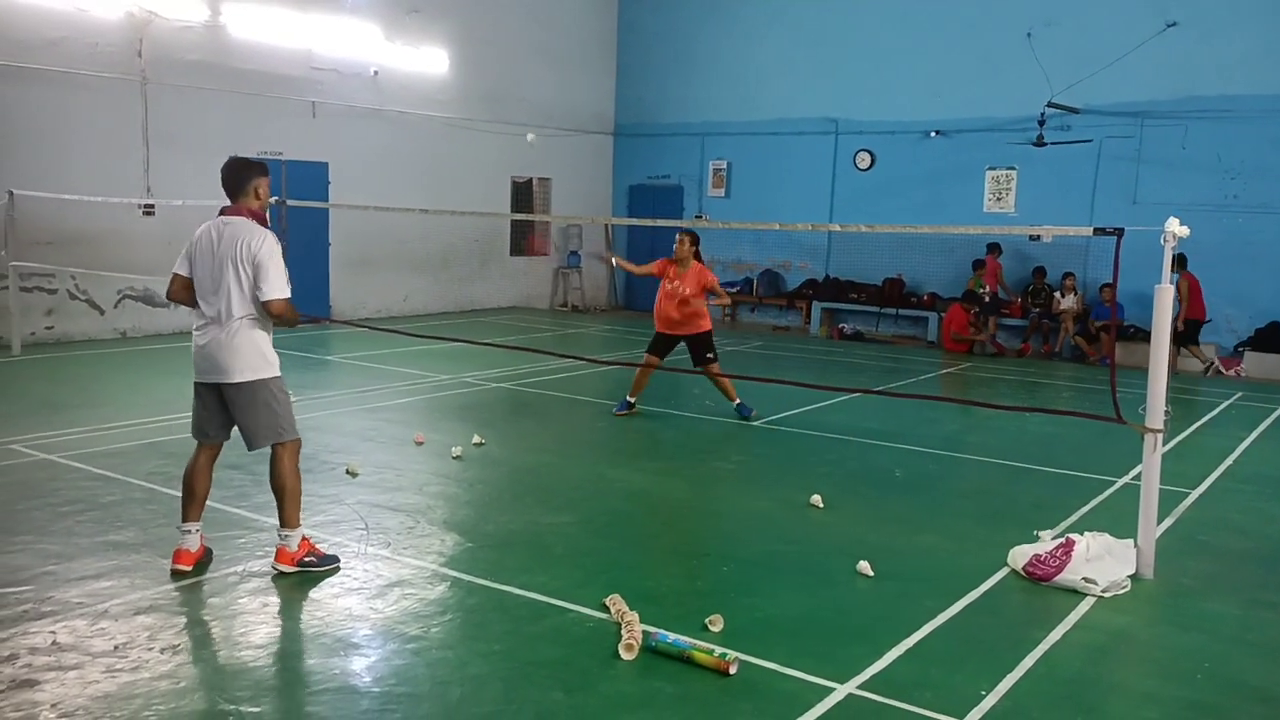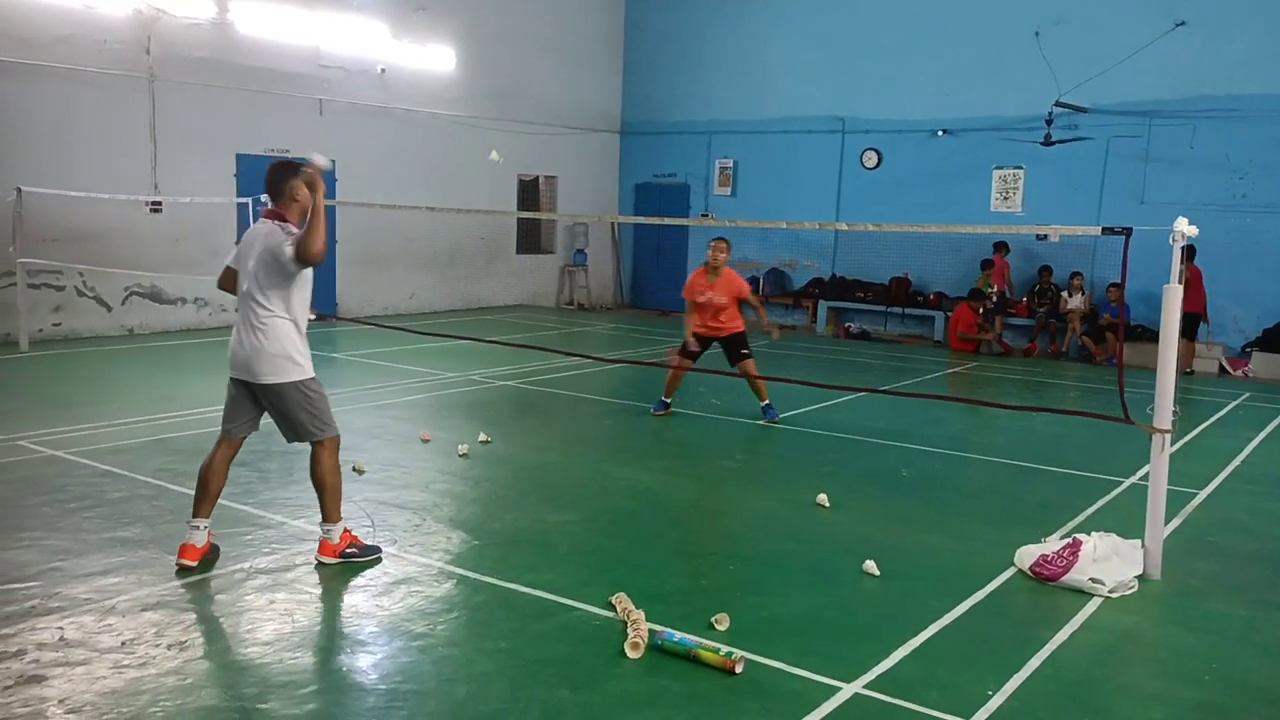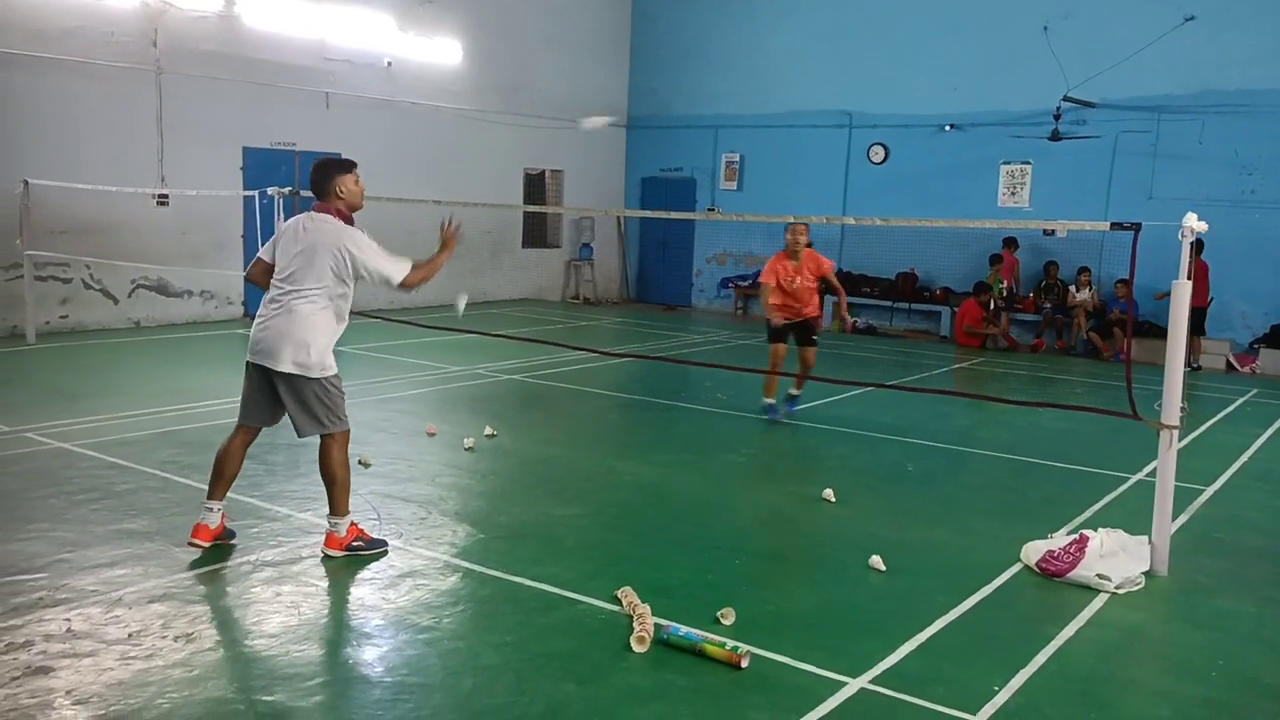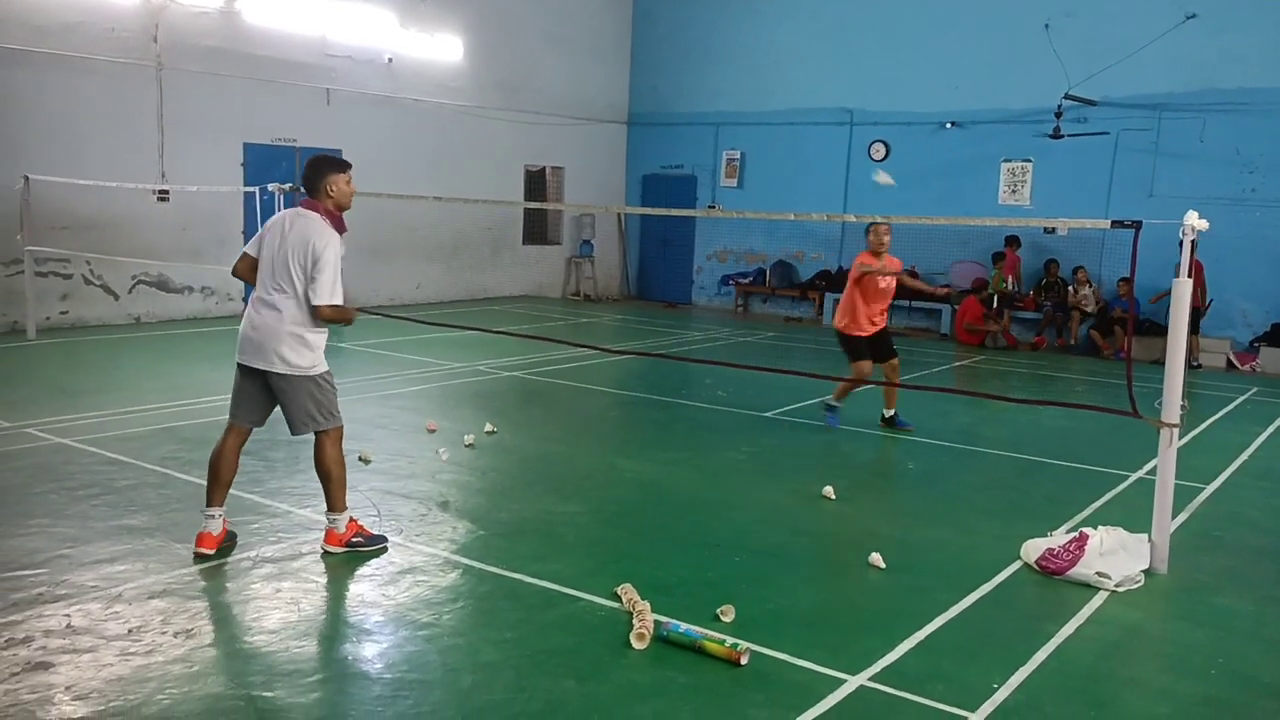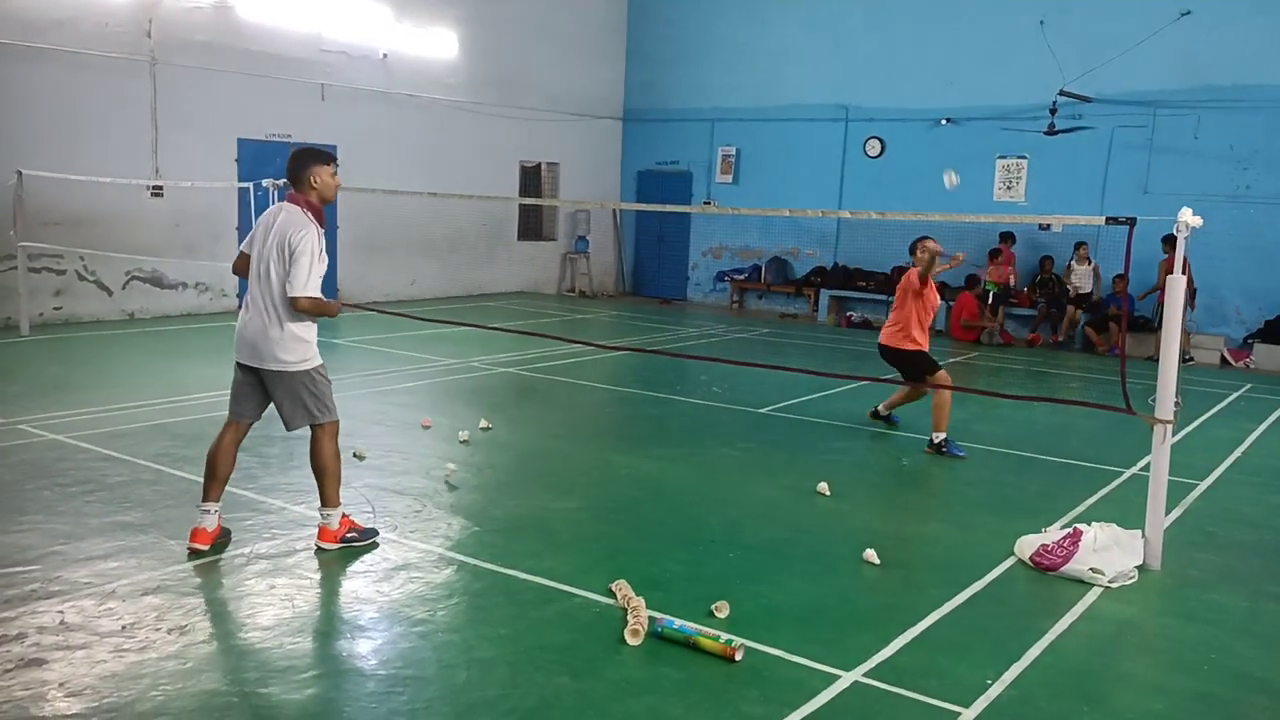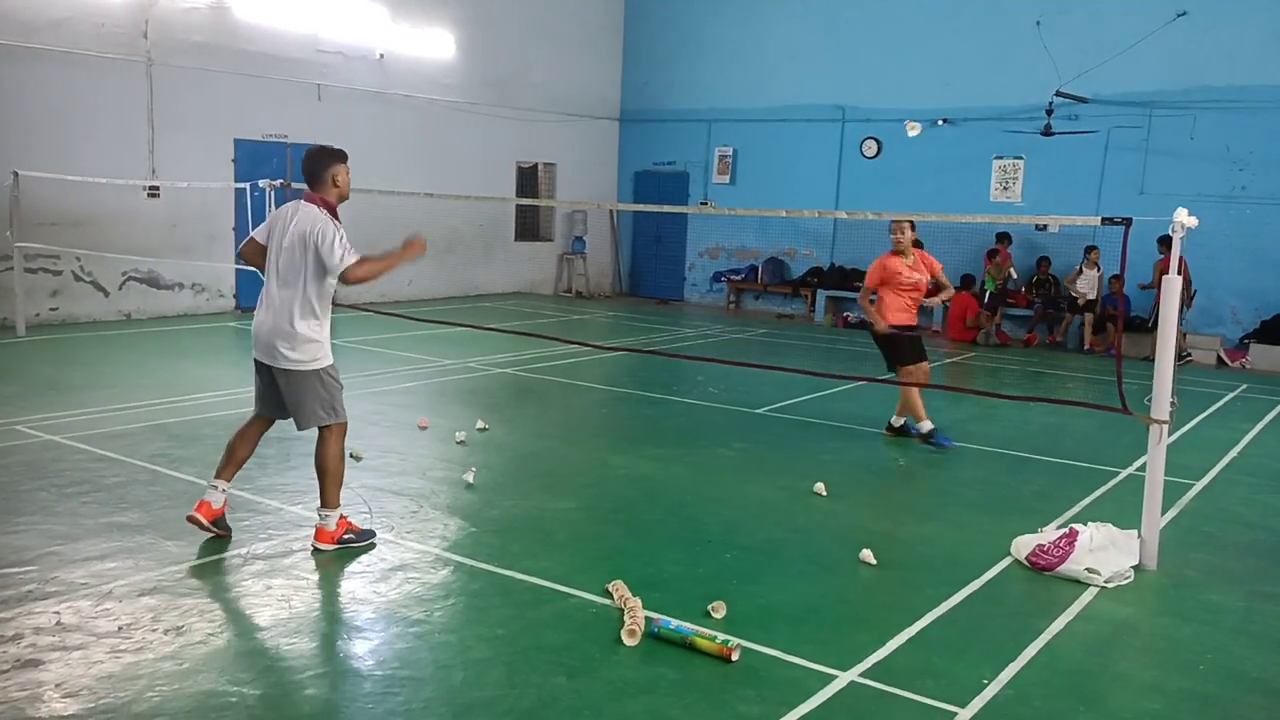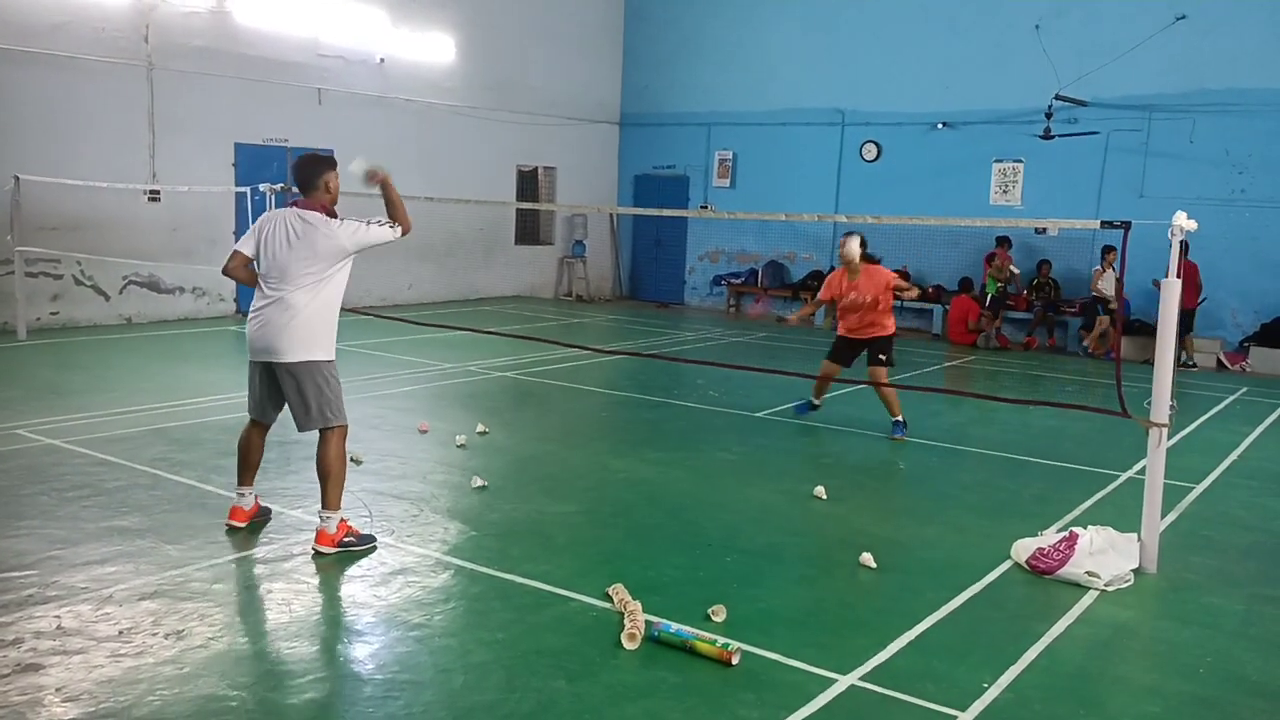
dt=0.3s
person 1, frame 1
left shoulder: (202, 234)
right shoulder: (261, 239)
left elbow: (176, 291)
right elbow: (276, 307)
right wrist: (293, 318)
left hip: (208, 358)
right hip: (249, 361)
left knee: (206, 448)
right knee: (286, 445)
left ankle: (188, 545)
right ankle: (291, 546)
person 1, frame 2
left shoulder: (256, 232)
right shoulder: (282, 236)
left elbow: (227, 282)
right elbow: (310, 254)
right wrist: (315, 202)
left hip: (244, 359)
right hip: (281, 363)
left knee: (227, 442)
right knee: (326, 441)
left ankle: (195, 539)
right ankle: (333, 539)
person 1, frame 3
left shoulder: (292, 226)
right shoulder: (350, 241)
left elbow: (255, 274)
right elbow: (410, 279)
right wrist: (445, 251)
left hip: (264, 344)
right hip: (303, 353)
left knee: (245, 429)
right knee: (335, 436)
left ankle: (209, 521)
right ankle: (341, 532)
person 1, frame 4
left shoulder: (279, 221)
right shoulder: (326, 238)
left elbow: (242, 270)
right elbow: (324, 310)
right wrist: (348, 316)
left hip: (254, 344)
right hip: (295, 353)
left knee: (236, 431)
right knee: (329, 433)
left ankle: (211, 528)
right ankle: (339, 529)
person 1, frame 5
left shoulder: (271, 215)
right shoulder: (306, 231)
left elbow: (240, 267)
right elbow: (302, 302)
right wrist: (332, 307)
left hip: (251, 342)
right hip: (289, 349)
left knee: (235, 427)
right knee: (325, 427)
left ankle: (206, 524)
right ankle: (332, 525)
person 1, frame 6
left shoulder: (285, 212)
right shoulder: (323, 226)
left elbow: (248, 251)
right elbow: (350, 273)
right wrist: (402, 256)
left hip: (267, 337)
right hip: (301, 345)
left knee: (261, 418)
right knee: (333, 427)
left ankle: (212, 500)
right ankle: (330, 526)
person 1, frame 7
left shoulder: (270, 221)
right shoulder: (339, 232)
left elbow: (233, 268)
right elbow: (401, 227)
right wrist: (386, 184)
left hip: (262, 338)
right hip: (303, 346)
left knee: (259, 421)
right knee: (333, 429)
left ankle: (243, 504)
right ankle: (330, 528)
person 2, frame 1
left shoulder: (702, 273)
right shoulder: (666, 265)
left elbow: (726, 299)
right elbow: (637, 270)
left wrist: (708, 302)
right wrist: (616, 260)
left hip: (697, 329)
right hip: (667, 327)
left knee: (714, 372)
right knee: (647, 364)
left ankle: (738, 404)
right ankle: (630, 401)
person 2, frame 2
left shoulder: (734, 280)
right shoulder: (696, 278)
left elbow: (756, 304)
right elbow: (690, 311)
left wrist: (768, 325)
right wrist: (689, 335)
left hip: (732, 330)
right hip: (702, 330)
left knee: (750, 370)
right knee: (678, 367)
left ankle: (766, 405)
right ankle: (665, 401)
person 2, frame 3
left shoulder: (816, 260)
right shoulder: (775, 262)
left elbow: (836, 286)
right elbow: (765, 293)
left wrist: (843, 309)
right wrist: (772, 314)
left hip: (808, 314)
right hip: (780, 315)
left knee: (808, 360)
right knee: (777, 357)
left ankle: (795, 393)
right ankle: (769, 402)
person 2, frame 4
left shoulder: (894, 263)
right shoulder: (862, 260)
left elbow: (907, 280)
right elbow: (863, 271)
left wrist: (934, 290)
right wrist: (889, 271)
left hip: (877, 324)
right hip: (851, 326)
left knee: (893, 368)
right knee: (862, 374)
left ankle: (889, 415)
right ankle: (833, 403)
person 2, frame 5
left shoulder: (925, 278)
right shoulder: (914, 276)
right elbow: (924, 273)
right wrist: (932, 254)
left hip: (908, 344)
right hip: (901, 345)
left knee: (920, 388)
right knee: (943, 383)
left ankle: (881, 411)
right ankle: (938, 441)
person 2, frame 6
left shoulder: (925, 260)
right shoulder: (884, 263)
left elbow: (949, 289)
right elbow: (864, 297)
left wrist: (940, 297)
right wrist: (876, 321)
left hip: (910, 325)
right hip: (888, 326)
left knee: (923, 373)
right knee: (910, 374)
left ankle: (897, 423)
right ankle: (927, 431)
person 2, frame 7
left shoulder: (878, 274)
right shoulder: (835, 279)
left elbow: (909, 289)
right elbow: (815, 305)
left wrist: (911, 292)
right wrist: (796, 317)
left hip: (879, 332)
right hip: (848, 332)
left knee: (879, 379)
right knee: (826, 372)
left ankle: (898, 421)
right ankle: (815, 401)
